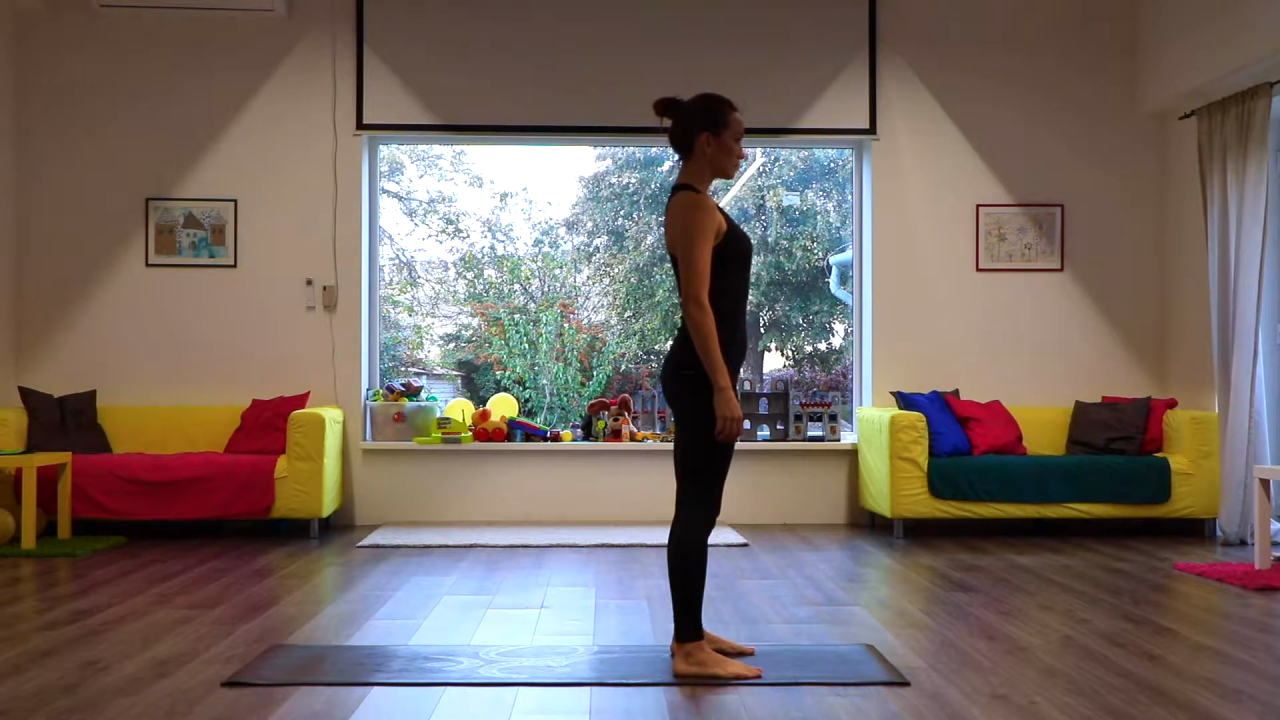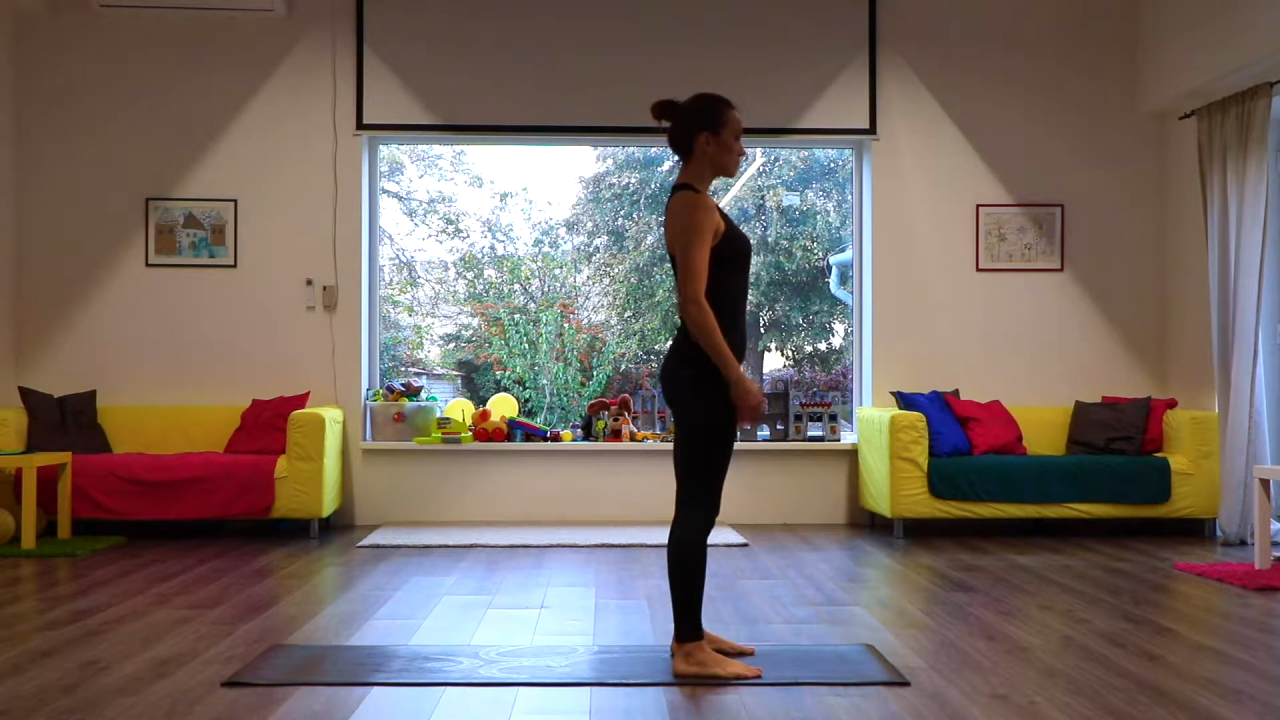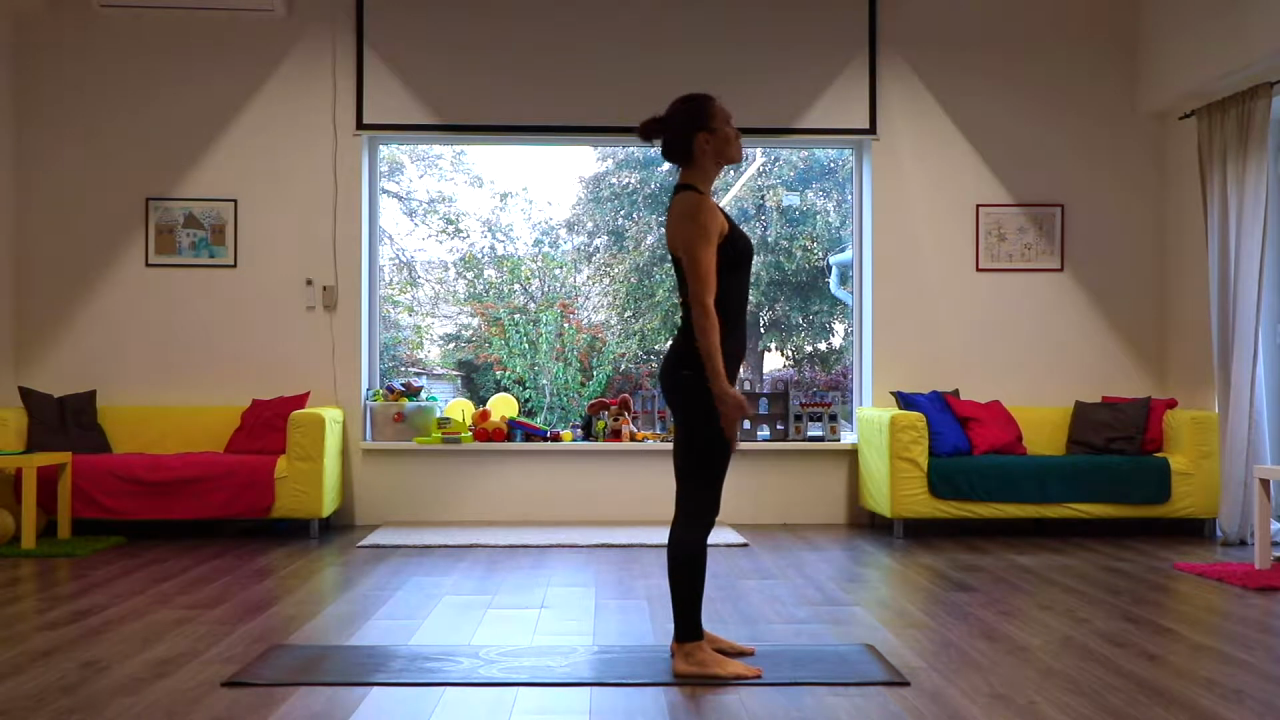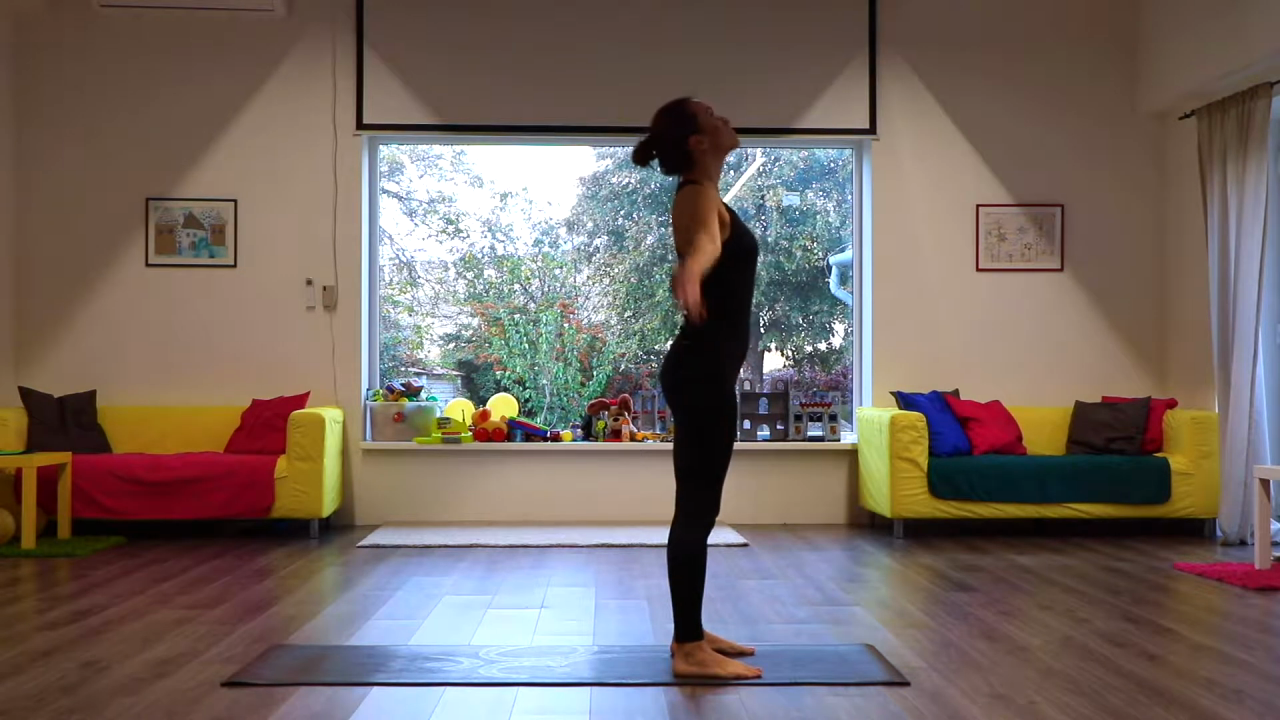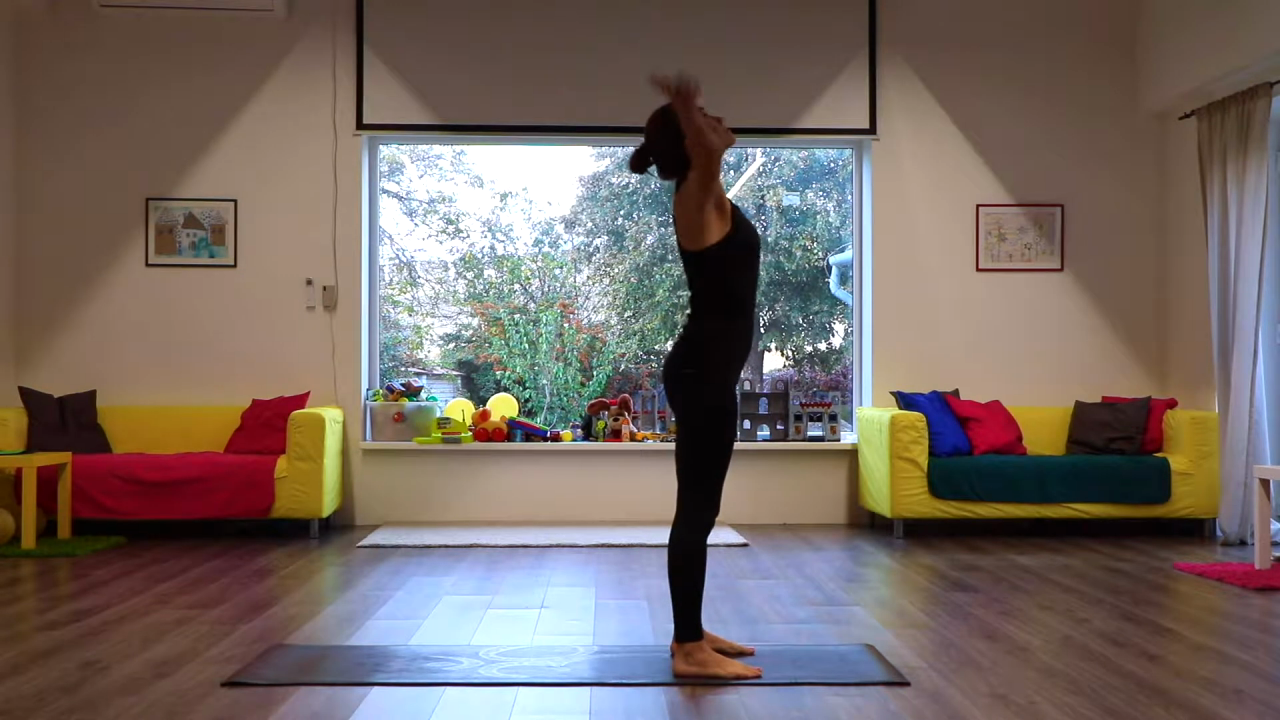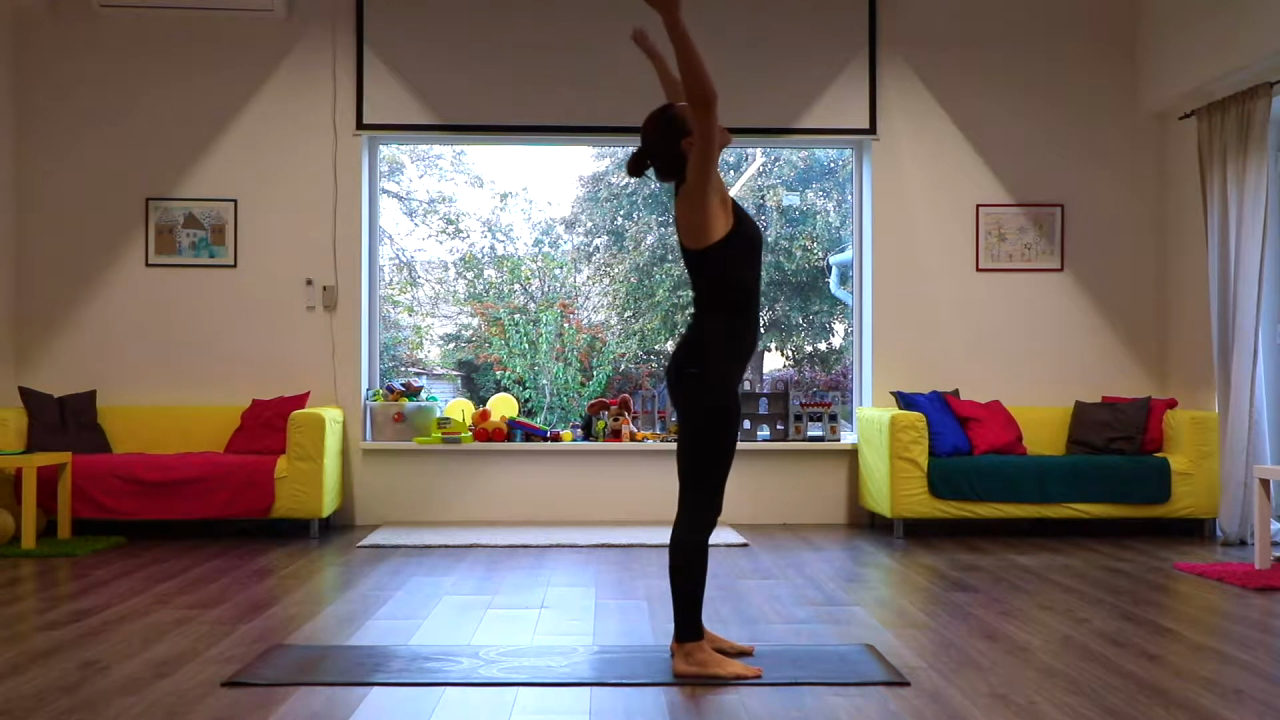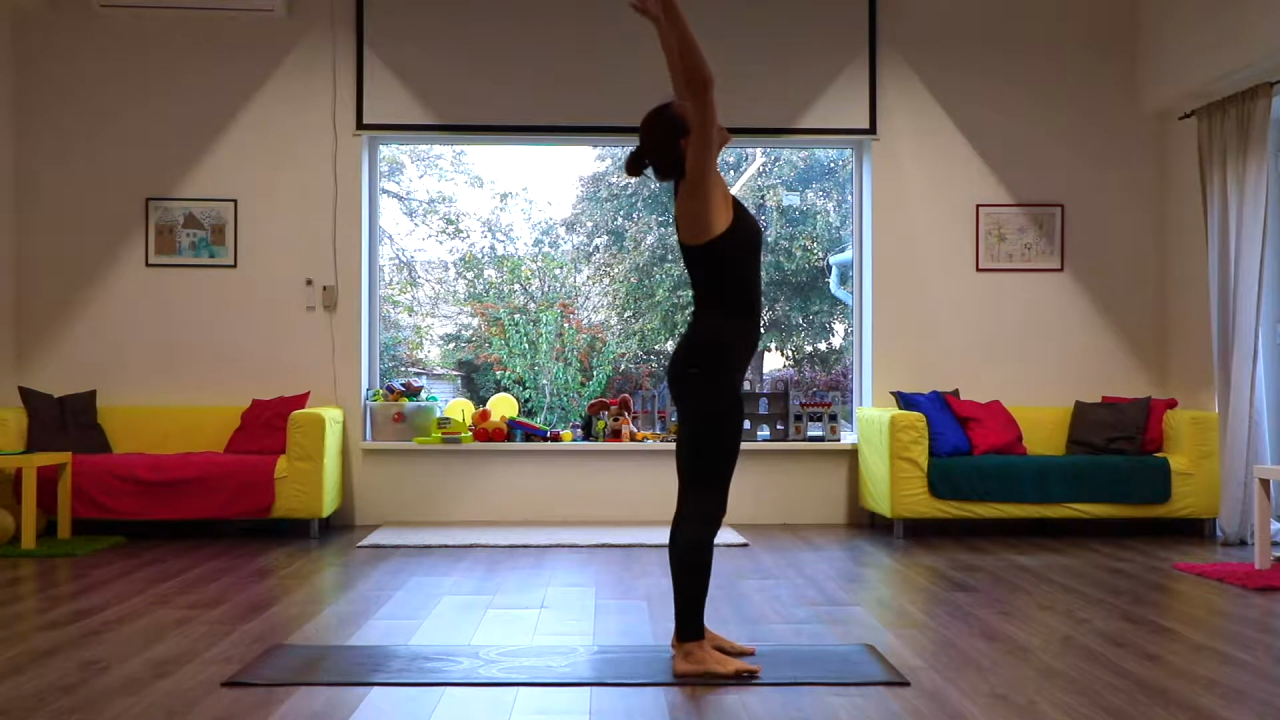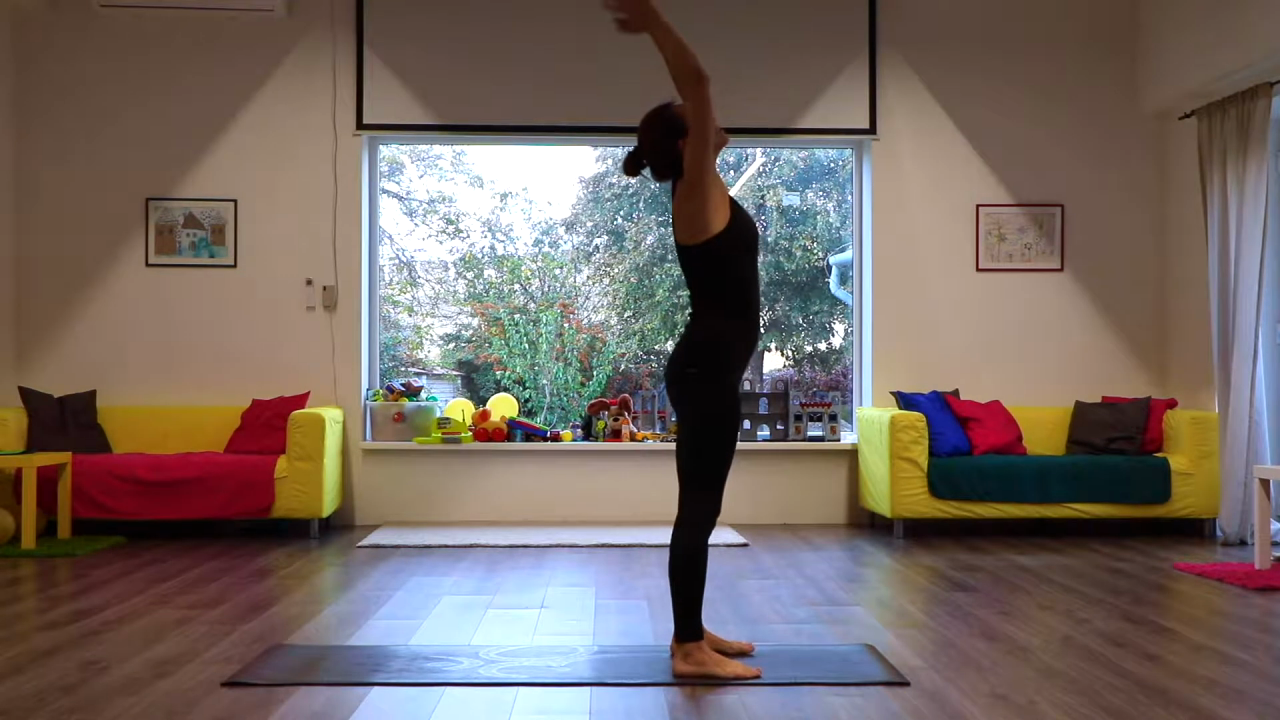
dt=0.3s
person 1, frame 1
left shoulder: (695, 203)
right shoulder: (693, 205)
right elbow: (697, 304)
right wrist: (722, 388)
left hip: (703, 372)
right hip: (701, 375)
left knee: (699, 509)
right knee: (697, 510)
left ankle: (691, 634)
right ankle: (689, 649)
person 1, frame 2
left shoulder: (695, 202)
right shoulder: (693, 204)
right elbow: (694, 304)
left wrist: (730, 375)
right wrist: (737, 378)
left hip: (704, 371)
right hip: (702, 375)
left knee: (698, 508)
right knee: (696, 510)
left ankle: (691, 634)
right ankle: (689, 649)
person 1, frame 3
left shoulder: (697, 201)
right shoulder: (695, 205)
right elbow: (704, 299)
right wrist: (719, 379)
left hip: (702, 369)
right hip: (700, 373)
left knee: (698, 509)
right knee: (696, 510)
left ankle: (691, 633)
right ankle: (689, 649)
person 1, frame 4
left shoulder: (702, 195)
right shoulder: (699, 197)
right elbow: (704, 248)
right wrist: (689, 282)
left hip: (710, 369)
right hip: (706, 370)
left knee: (698, 508)
right knee: (697, 509)
left ankle: (692, 633)
right ankle: (690, 649)
person 1, frame 5
left shoulder: (704, 195)
right shoulder: (701, 196)
left elbow: (699, 155)
right elbow: (705, 156)
left wrist: (680, 117)
right wrist: (683, 112)
left hip: (707, 367)
right hip: (704, 369)
left knee: (698, 508)
right knee: (696, 510)
left ankle: (691, 634)
right ankle: (688, 650)
person 1, frame 6
left shoulder: (703, 191)
right shoulder: (701, 192)
left elbow: (689, 104)
right elbow: (702, 100)
left hip: (708, 368)
right hip: (709, 371)
left knee: (700, 507)
right knee: (698, 509)
left ankle: (692, 632)
right ankle: (690, 650)
person 1, frame 7
left shoulder: (703, 187)
right shoulder: (700, 188)
left elbow: (689, 92)
right elbow: (699, 83)
left hip: (710, 366)
right hip: (710, 369)
left knee: (701, 505)
right knee: (701, 507)
left ankle: (692, 632)
right ankle: (690, 648)
person 1, frame 8
left shoulder: (702, 188)
right shoulder: (698, 187)
left elbow: (689, 92)
right elbow: (697, 81)
left hip: (709, 366)
right hip: (708, 369)
left knee: (700, 506)
right knee: (699, 508)
left ankle: (693, 633)
right ankle: (689, 649)
